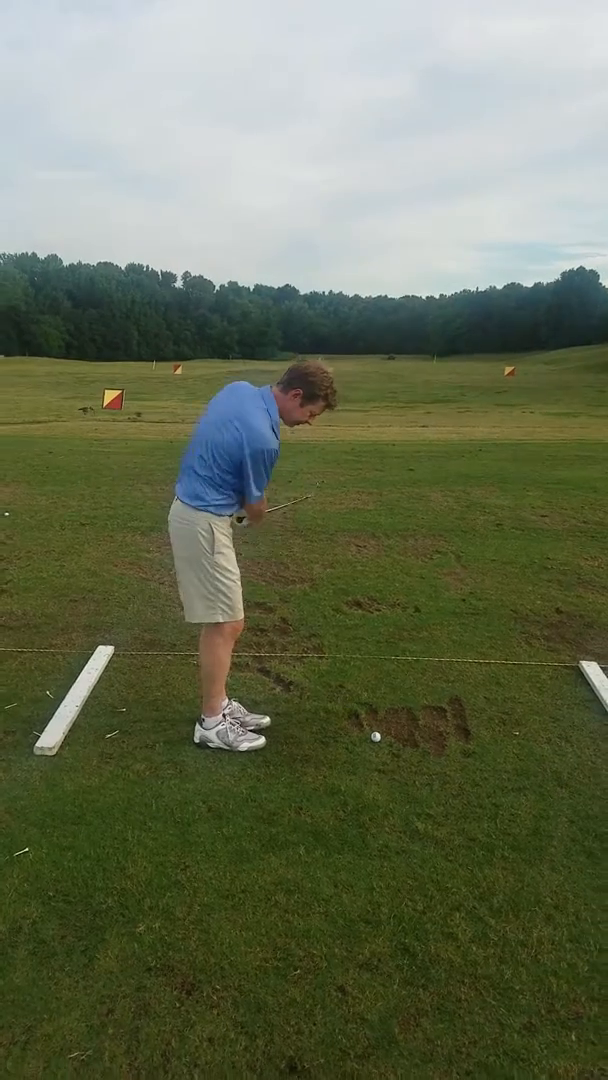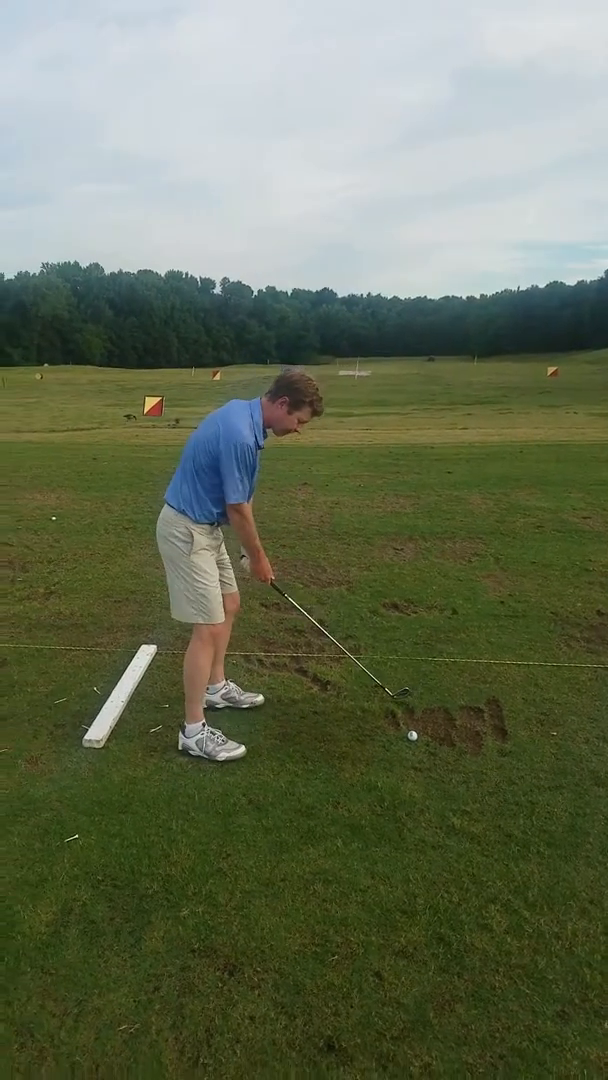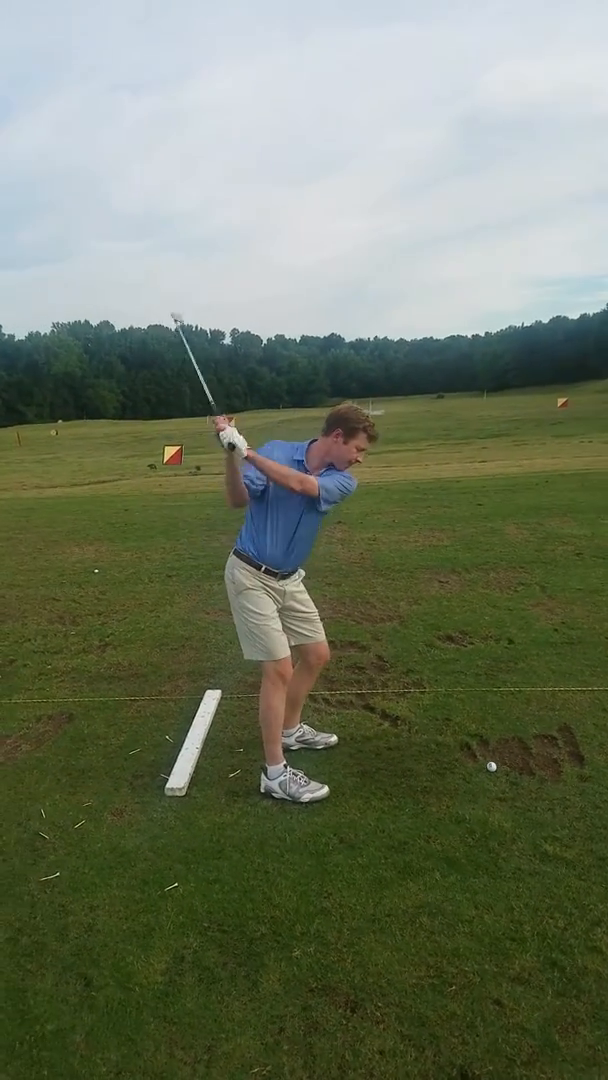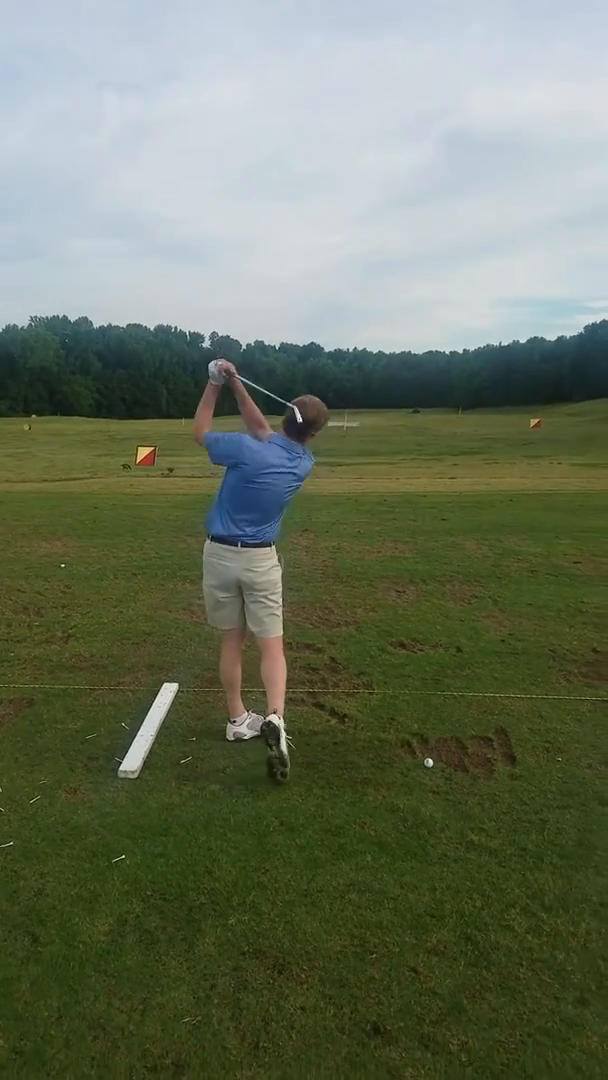
dt=1s
person 1, frame 1
left shoulder: (239, 390)
right shoulder: (262, 438)
right elbow: (253, 502)
right wrist: (257, 516)
left hip: (194, 512)
right hip: (204, 524)
left knee: (219, 620)
right knee: (227, 624)
left ankle: (220, 704)
right ankle: (211, 723)
person 1, frame 2
left shoulder: (241, 411)
right shoulder: (240, 437)
right elbow: (238, 509)
left wrist: (252, 551)
right wrist: (258, 557)
left hip: (204, 525)
right hip: (187, 530)
left knee: (228, 605)
right knee: (209, 628)
left ankle: (214, 686)
right ankle: (193, 730)
person 1, frame 3
left shoulder: (342, 481)
right shoulder: (275, 451)
left elbow: (299, 484)
right elbow: (236, 499)
left wrist: (246, 451)
right wrist: (234, 452)
left hip: (288, 578)
right hip: (249, 575)
left knee: (317, 655)
right knee: (279, 669)
left ankle: (290, 729)
right ankle: (275, 772)
person 1, frame 4
left shoulder: (246, 450)
right shoulder: (303, 465)
left elbow: (200, 432)
right elbow: (263, 434)
left wrist: (215, 382)
right wrist: (237, 385)
left hip: (218, 555)
right hip: (259, 560)
left knee: (232, 640)
right knee: (272, 646)
left ankle: (237, 719)
right ankle: (275, 719)
